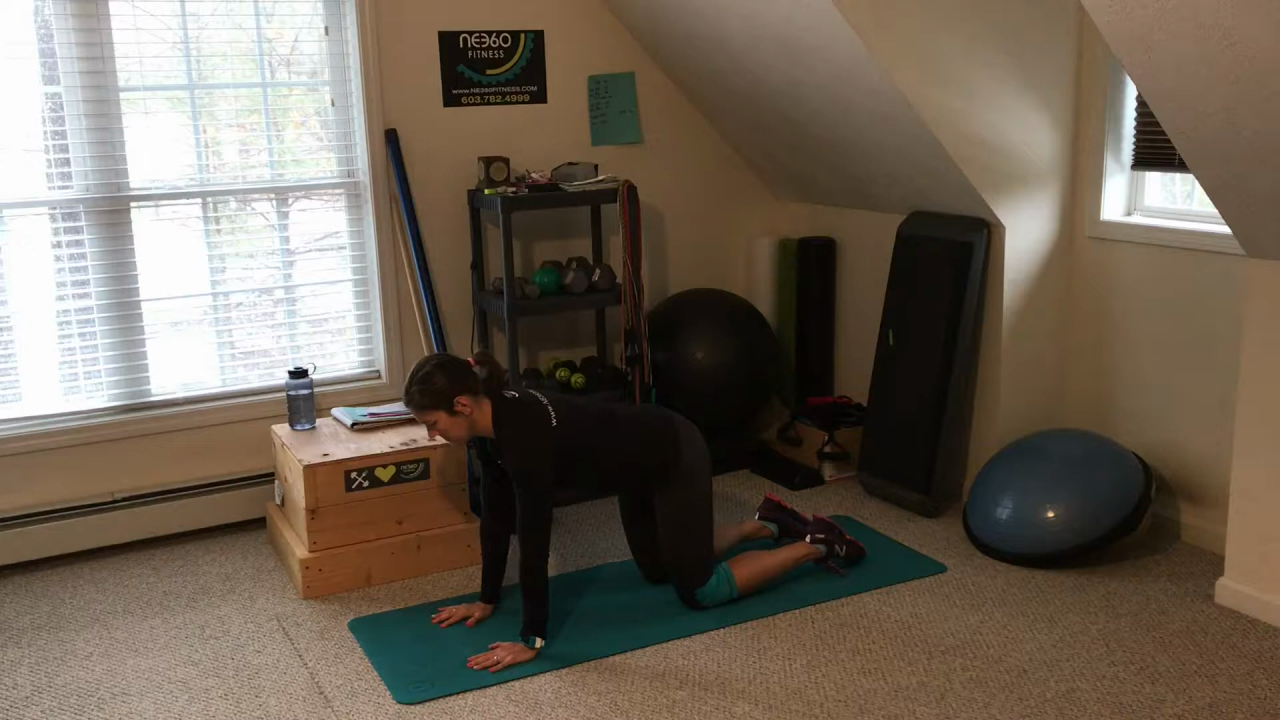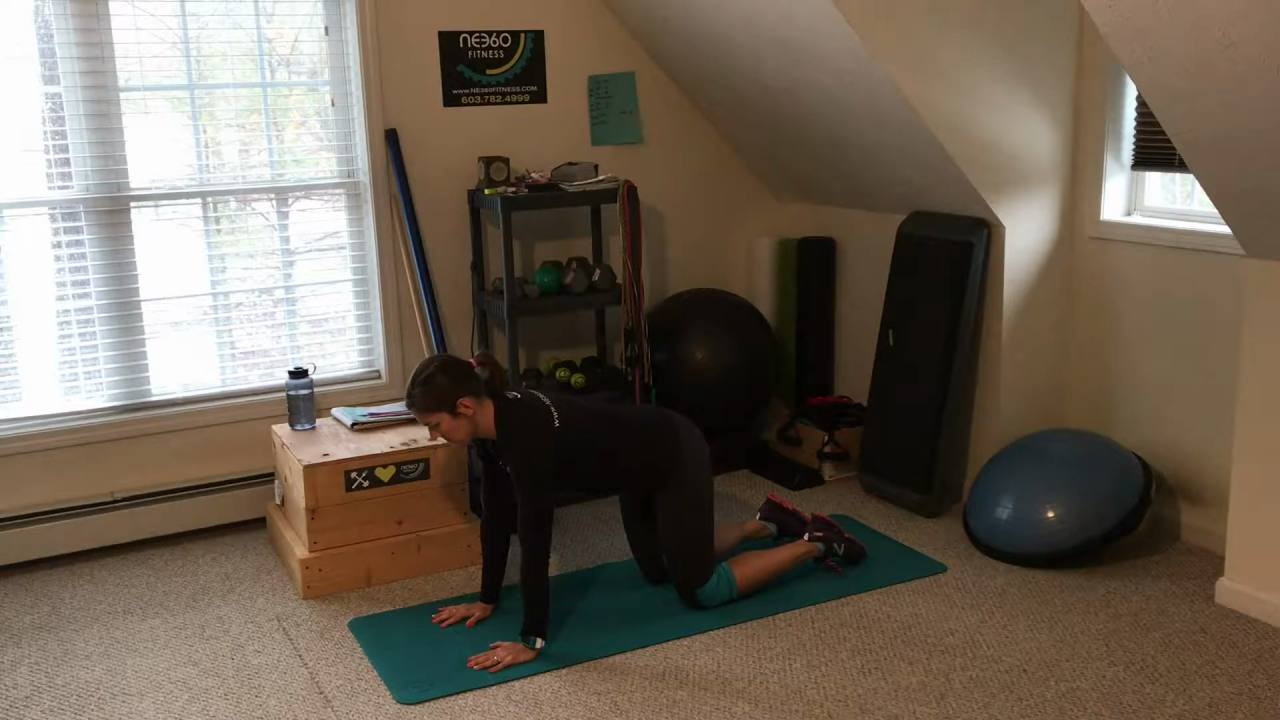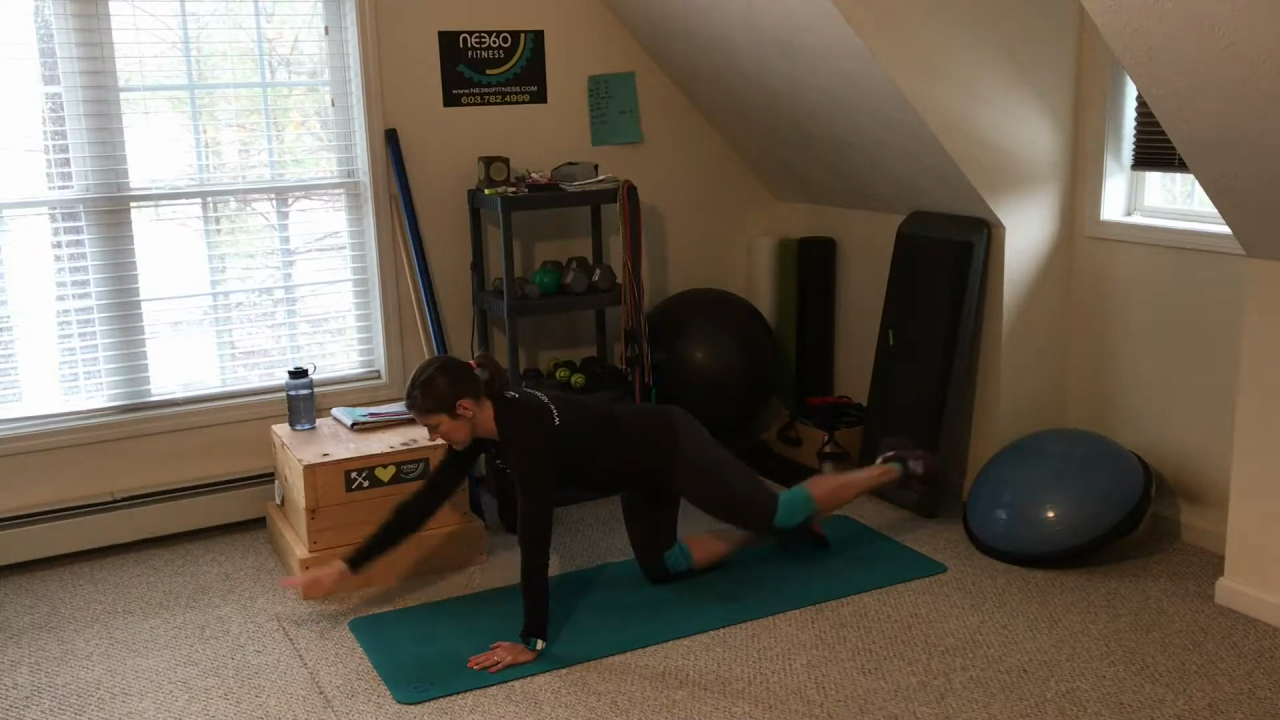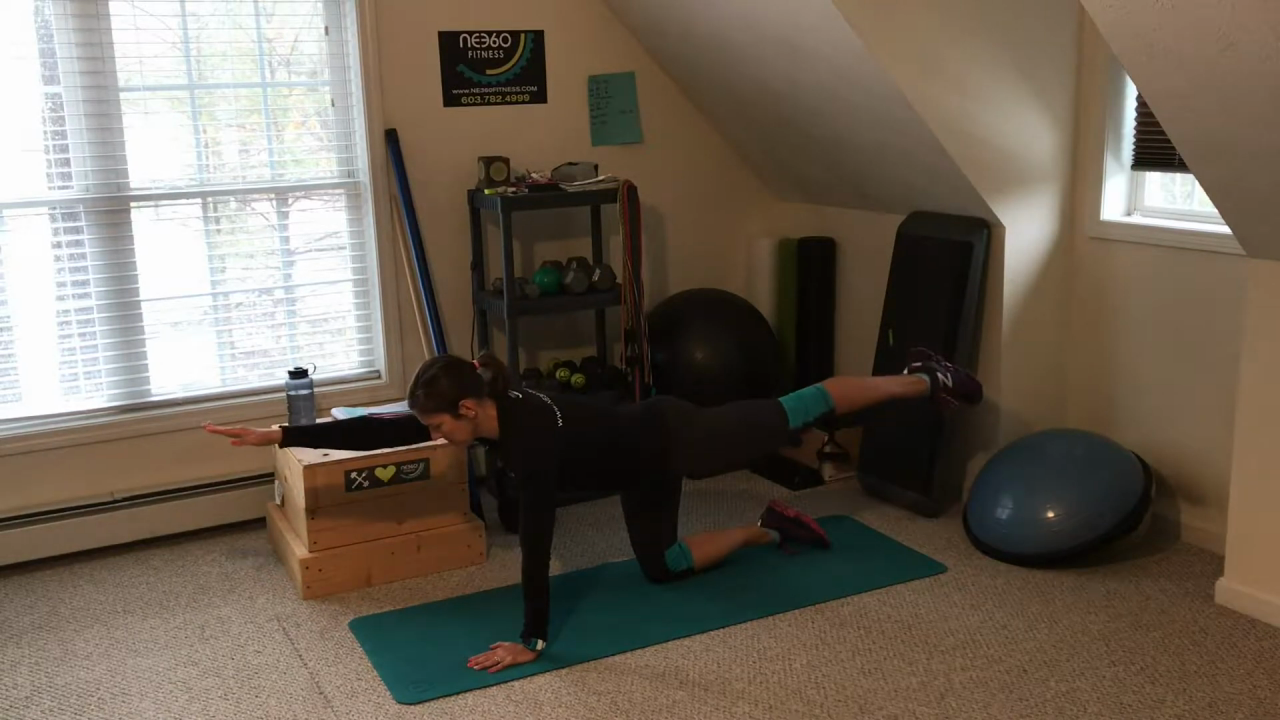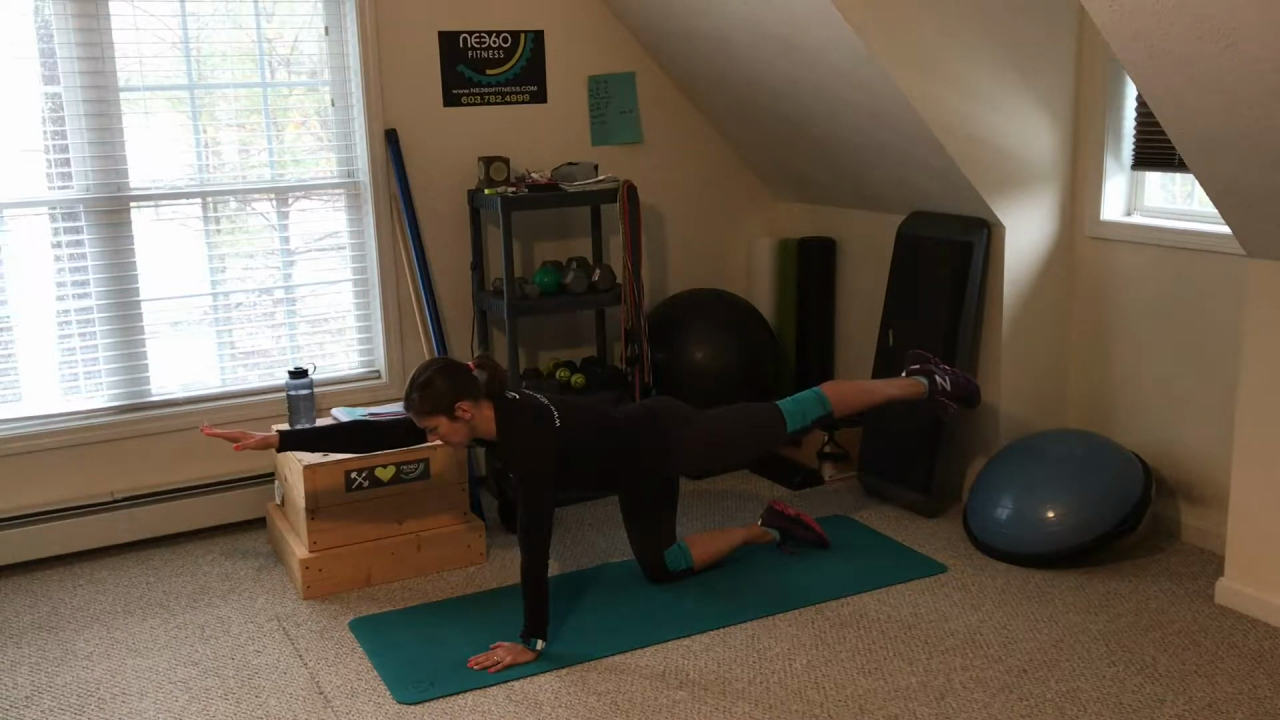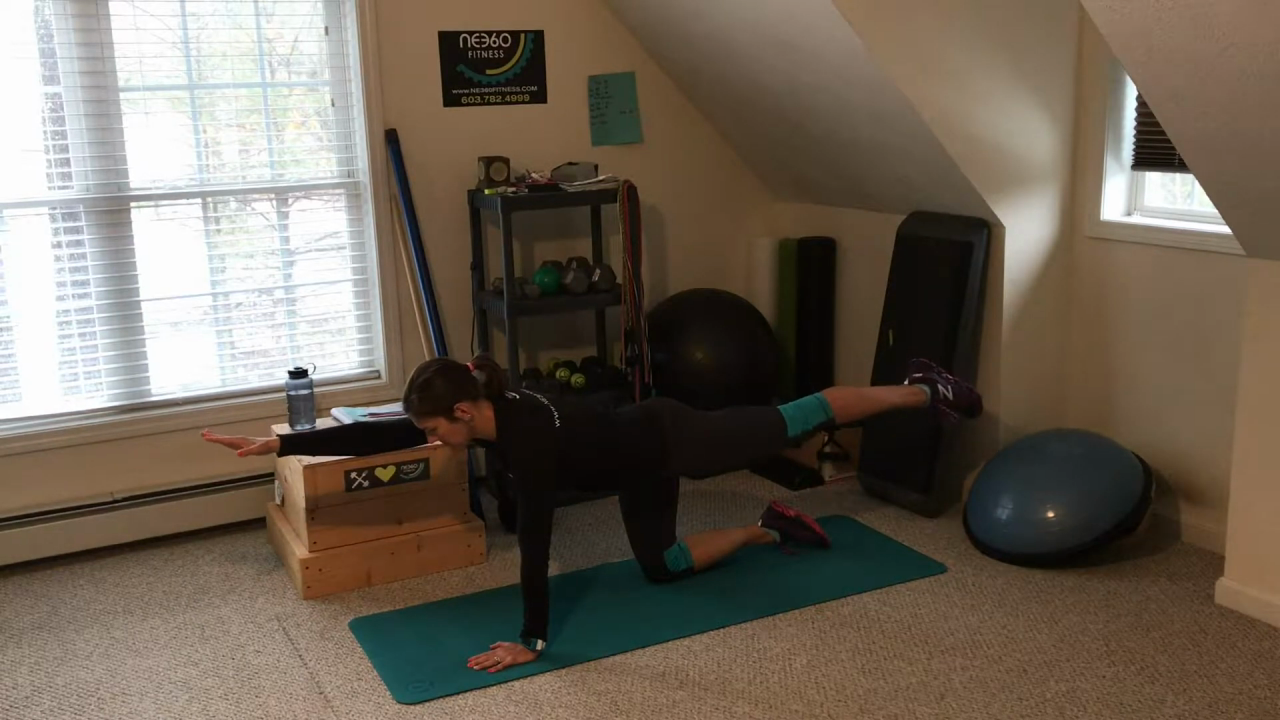
dt=0.7s
person 1, frame 1
left shoulder: (524, 430)
right shoulder: (495, 420)
left elbow: (533, 537)
right elbow: (497, 516)
left wrist: (532, 640)
right wrist: (487, 599)
left hip: (674, 456)
right hip: (641, 462)
left knee: (699, 590)
right knee: (658, 569)
left ankle: (816, 545)
right ankle: (766, 523)
person 1, frame 2
left shoulder: (526, 431)
right shoulder: (491, 425)
left elbow: (534, 538)
right elbow: (497, 517)
left wrist: (532, 640)
right wrist: (486, 599)
left hip: (675, 456)
right hip: (642, 461)
left knee: (699, 590)
right knee: (658, 570)
left ankle: (816, 544)
right ankle: (766, 522)
person 1, frame 3
left shoulder: (524, 433)
right shoulder: (484, 426)
left elbow: (534, 539)
right elbow: (427, 499)
left wrist: (531, 640)
right wrist: (349, 564)
left hip: (672, 448)
right hip: (643, 465)
left knee: (780, 512)
right knee: (660, 567)
left ankle: (895, 466)
right ankle: (769, 528)
person 1, frame 4
left shoulder: (530, 432)
right shoulder: (476, 413)
left elbow: (536, 538)
right elbow: (379, 430)
left wrist: (533, 641)
right wrist: (278, 435)
left hip: (674, 442)
right hip: (645, 463)
left knee: (796, 412)
right knee: (661, 567)
left ankle: (923, 380)
right ankle: (768, 527)
person 1, frame 5
left shoulder: (528, 432)
right shoulder: (478, 414)
left elbow: (535, 538)
right elbow: (377, 433)
left wrist: (532, 641)
right wrist: (276, 438)
left hip: (672, 441)
right hip: (642, 465)
left knee: (796, 413)
right knee: (662, 567)
left ankle: (920, 382)
right ankle: (769, 526)
person 1, frame 6
left shoulder: (527, 432)
right shoulder: (474, 412)
left elbow: (535, 537)
right elbow: (377, 436)
left wrist: (532, 641)
right wrist: (276, 444)
left hip: (671, 442)
right hip: (642, 463)
left knee: (796, 420)
right knee: (661, 566)
left ankle: (923, 392)
right ankle: (769, 527)
